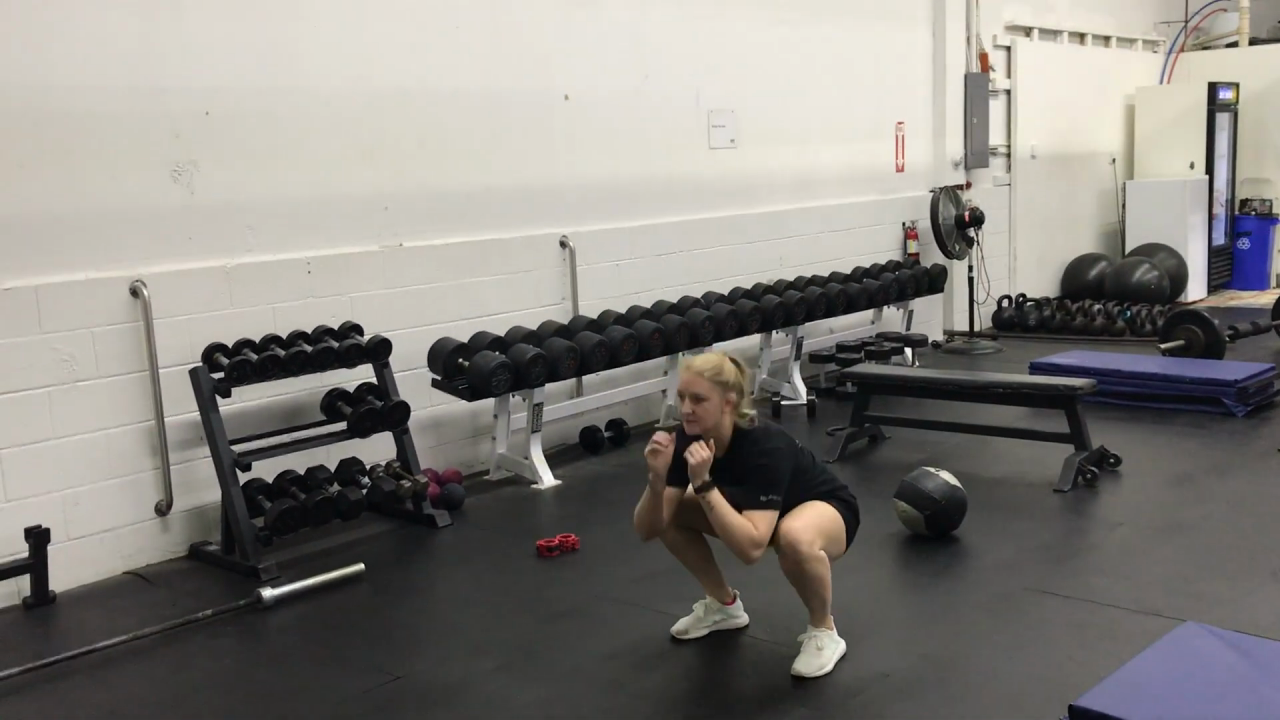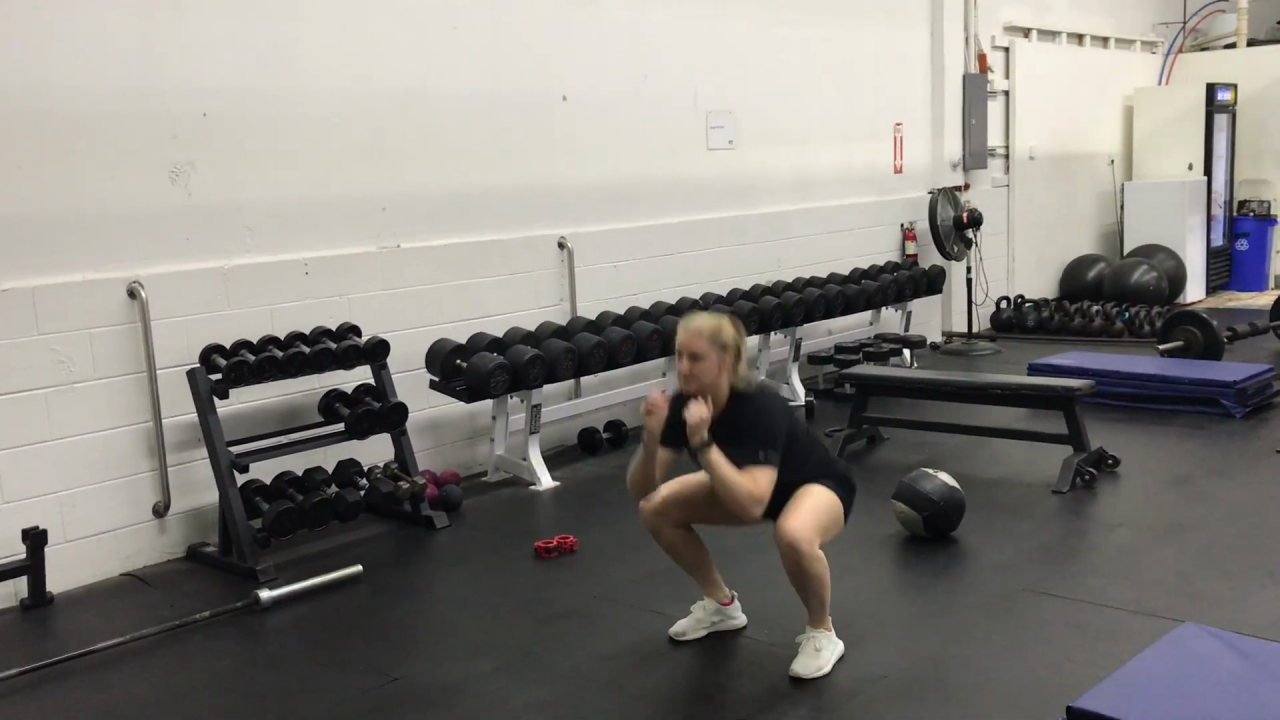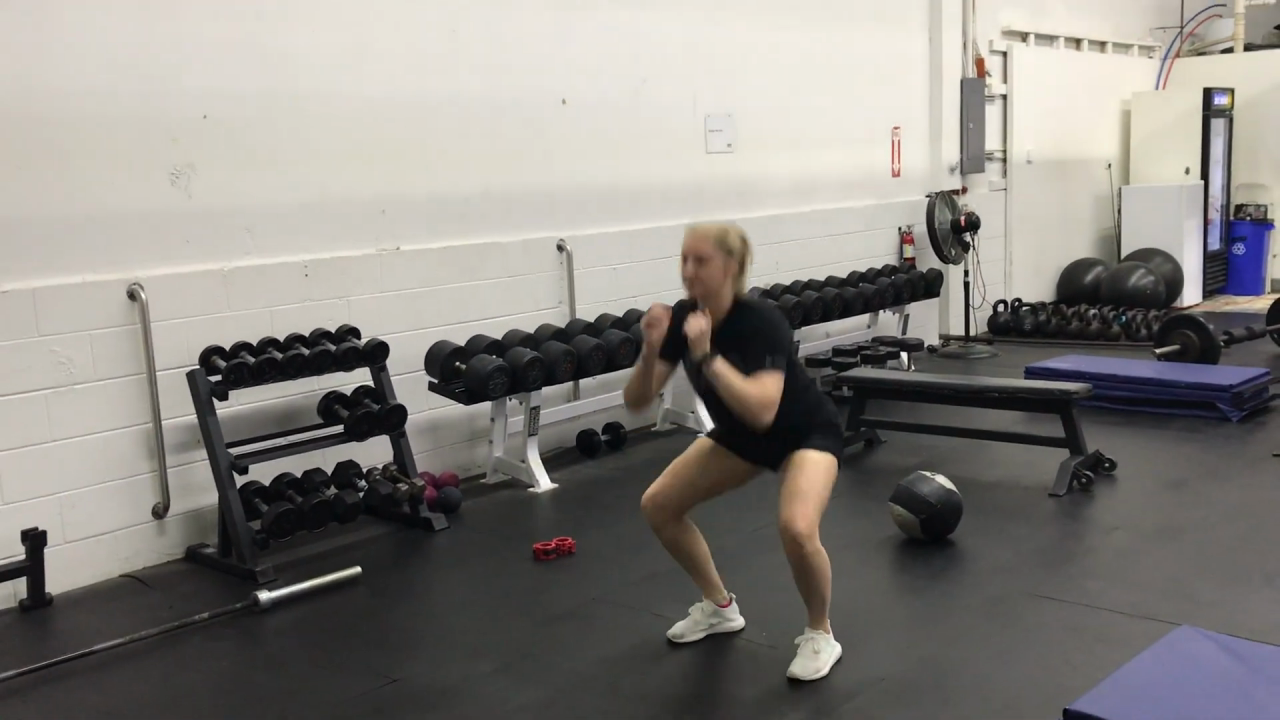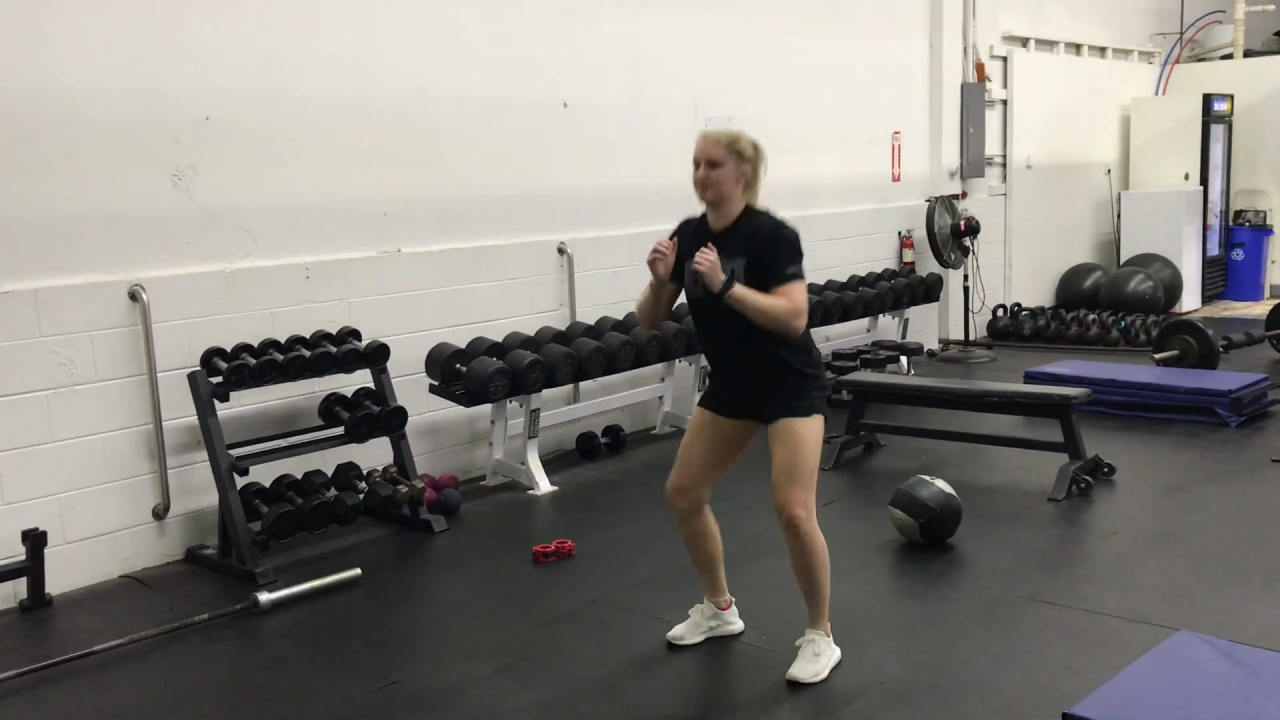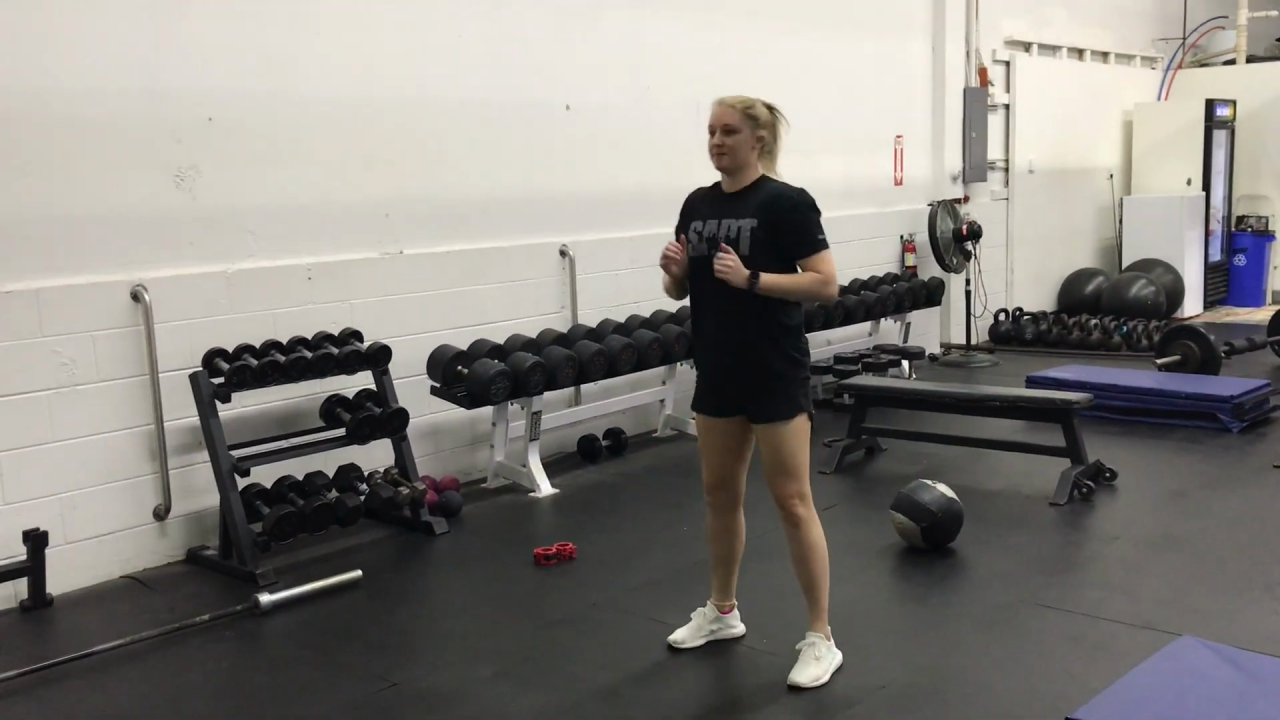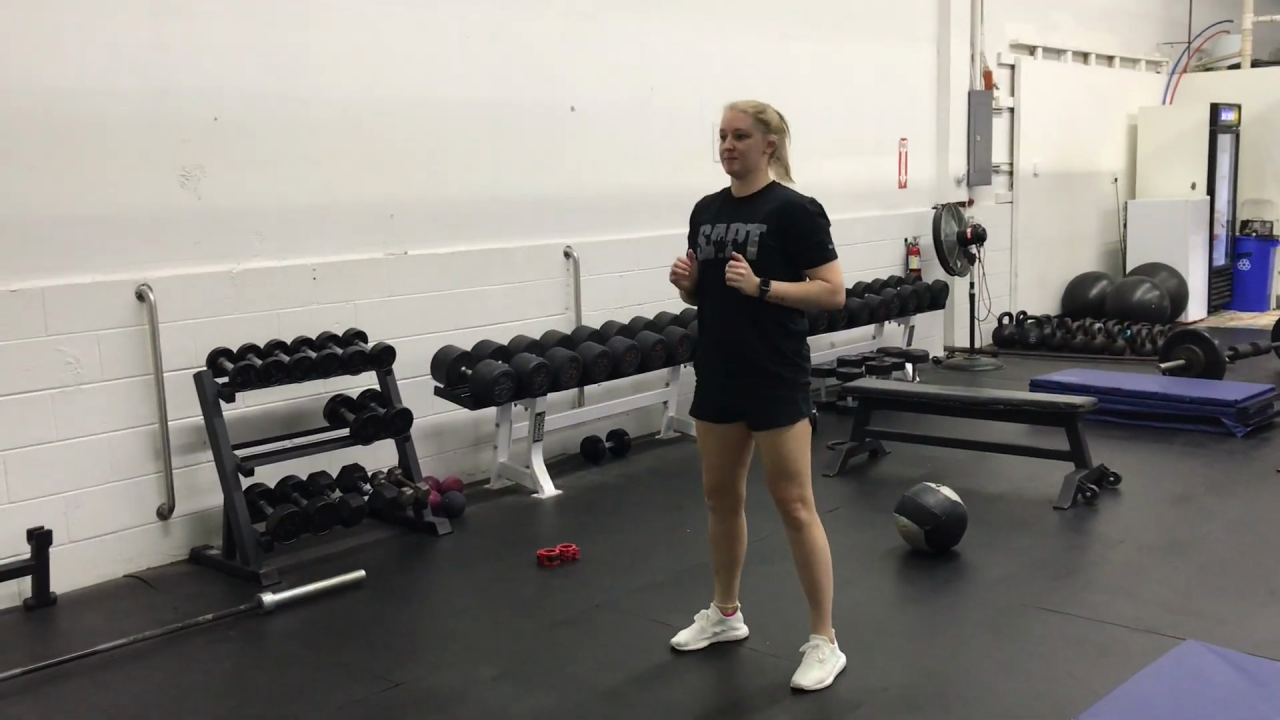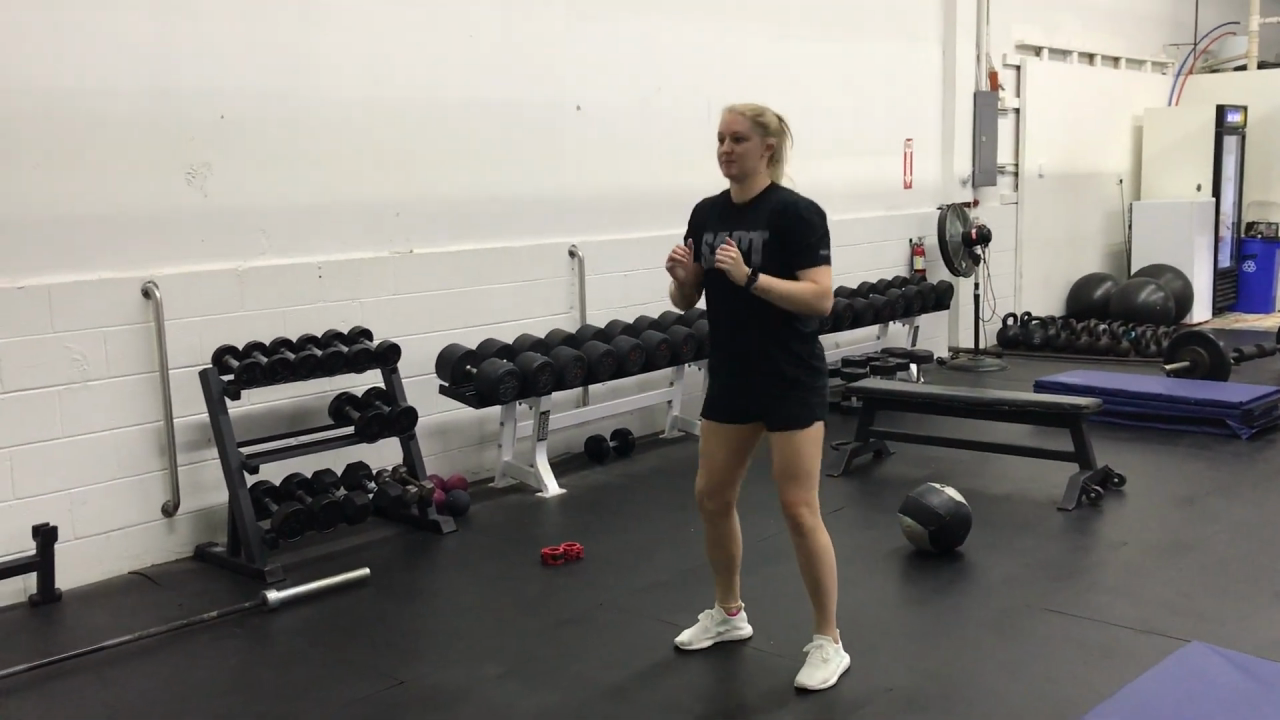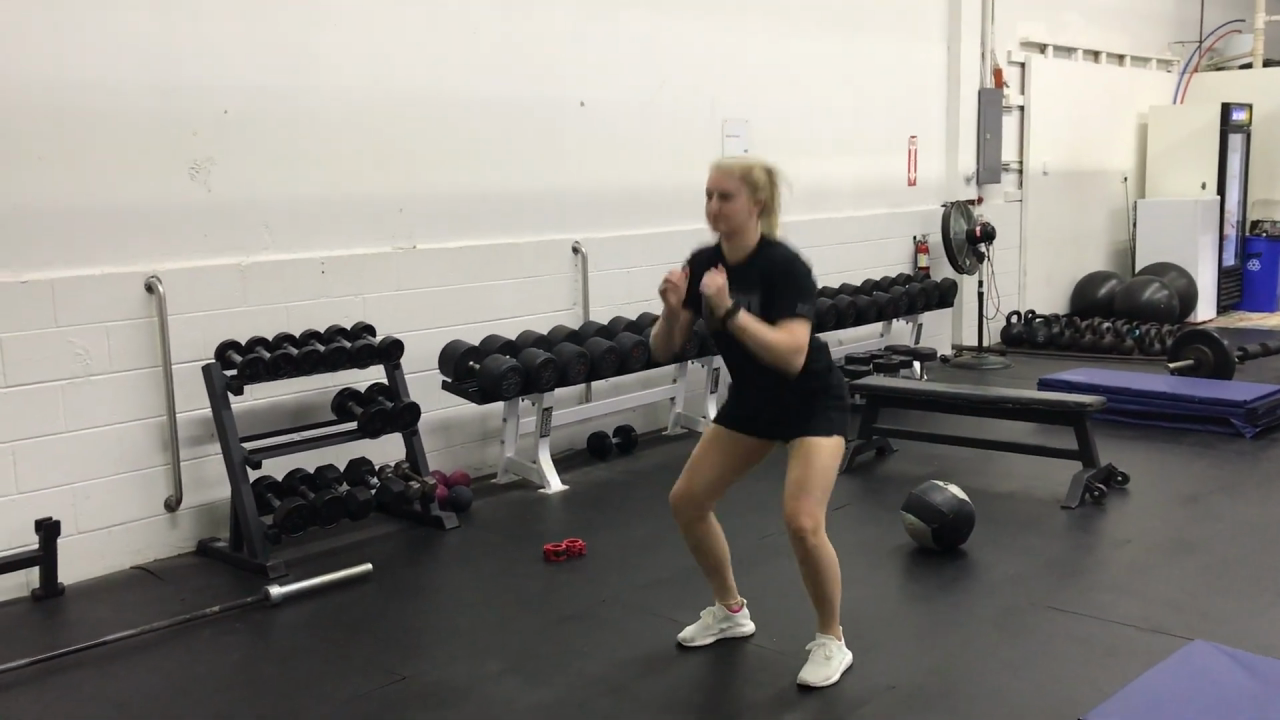
dt=0.2s
person 1, frame 1
left shoulder: (765, 446)
right shoulder: (687, 441)
left elbow: (751, 548)
right elbow: (646, 529)
left wrist: (704, 484)
right wrist: (656, 479)
left hip: (825, 506)
left knee: (794, 537)
right knee: (667, 518)
left ankle: (823, 630)
right ankle: (723, 603)
person 1, frame 2
left shoulder: (760, 409)
right shoulder: (683, 407)
left elbow: (752, 506)
right elbow: (639, 490)
left wrist: (703, 443)
right wrist: (651, 440)
left hip: (821, 484)
left knee: (794, 536)
right knee: (657, 510)
left ankle: (821, 631)
right ankle: (721, 603)
person 1, frame 3
left shoulder: (761, 320)
right shoulder: (682, 318)
left elbow: (762, 410)
right elbow: (637, 401)
left wrist: (706, 355)
right wrist: (651, 350)
left hip: (808, 434)
right hip: (737, 431)
left knee: (796, 528)
right knee: (657, 505)
left ankle: (820, 634)
right ankle: (719, 606)
person 1, frame 4
left shoulder: (771, 234)
right shoulder: (687, 236)
left elbow: (794, 317)
right elbow: (649, 321)
left wrist: (724, 284)
right wrist: (660, 279)
left hip: (792, 387)
right hip: (730, 386)
left knee: (793, 510)
right knee: (682, 495)
left ankle: (820, 636)
right ankle: (719, 608)
person 1, frame 5
left shoulder: (786, 202)
right shoulder: (697, 204)
left elbow: (826, 285)
right elbow: (678, 291)
left wrist: (750, 278)
right wrist: (674, 268)
left hip: (775, 375)
right hip: (717, 375)
left knee: (791, 501)
right knee: (720, 495)
left ankle: (821, 639)
right ankle: (722, 612)
person 1, frame 6
left shoulder: (794, 209)
right shoulder: (707, 209)
left elbow: (833, 292)
left wrist: (761, 286)
right wrist: (684, 280)
left hip: (776, 379)
right hip: (716, 376)
left knee: (793, 505)
right knee: (721, 499)
left ankle: (825, 642)
right ankle: (725, 613)
person 1, frame 7
left shoulder: (795, 212)
right shoulder: (706, 213)
left elbow: (820, 299)
right elbow: (685, 301)
left wrist: (748, 275)
right wrist: (681, 275)
left hip: (790, 381)
right hip: (729, 380)
left knee: (798, 510)
right knee: (712, 499)
left ankle: (829, 642)
right ankle: (728, 614)
person 1, frame 8
left shoulder: (784, 267)
right shoulder: (703, 262)
left elbow: (791, 356)
right elbow: (664, 349)
left wrist: (729, 310)
right wrist: (672, 309)
left hip: (813, 405)
right hip: (749, 403)
left knee: (801, 522)
right knee: (685, 502)
left ankle: (831, 641)
right ankle: (730, 610)
